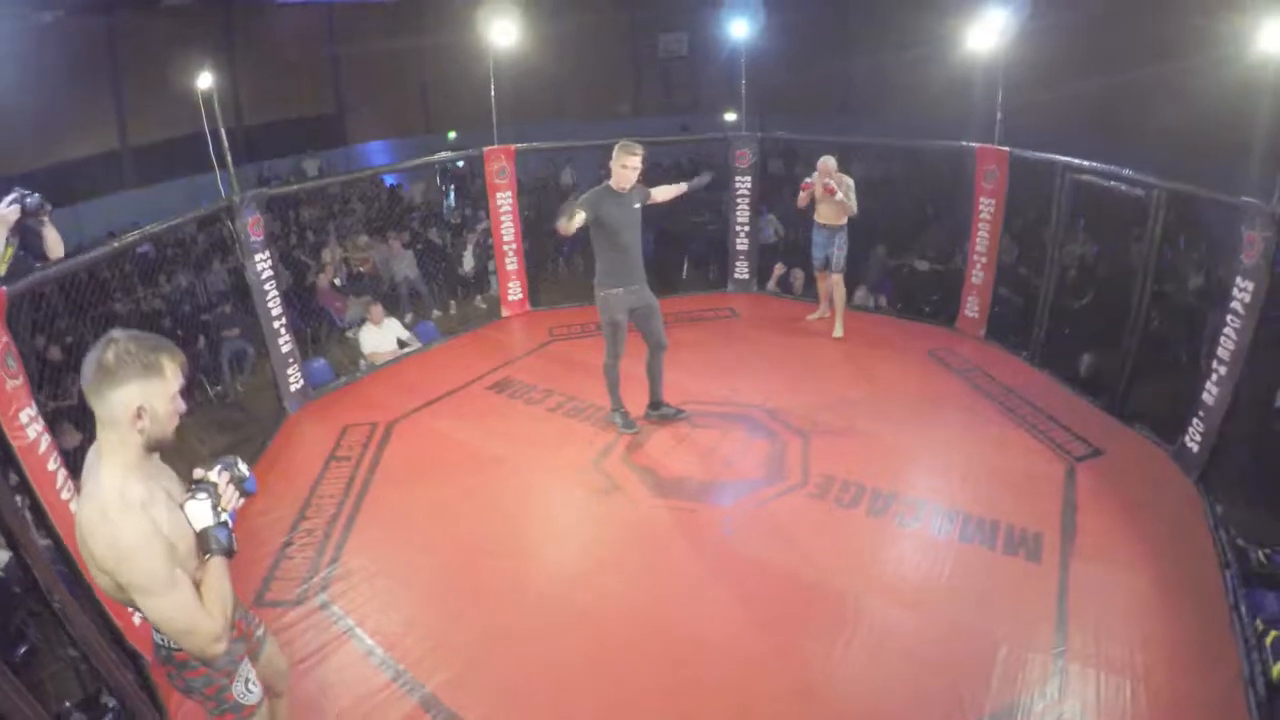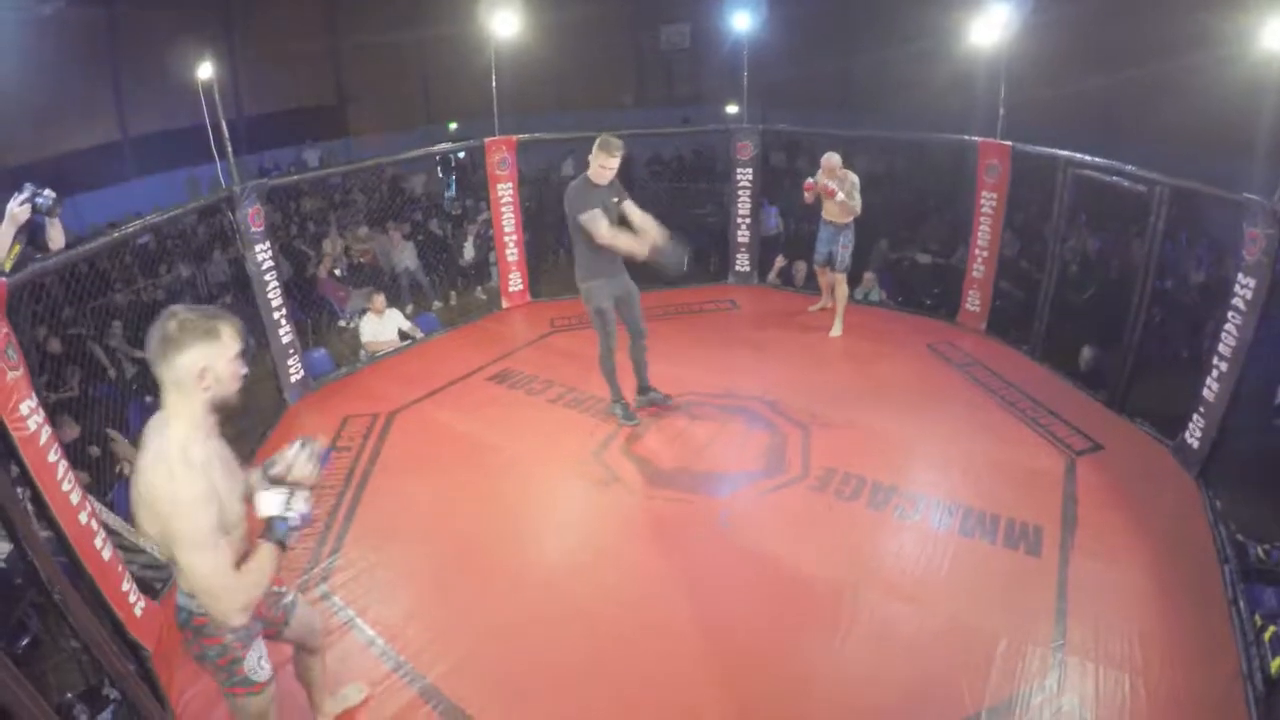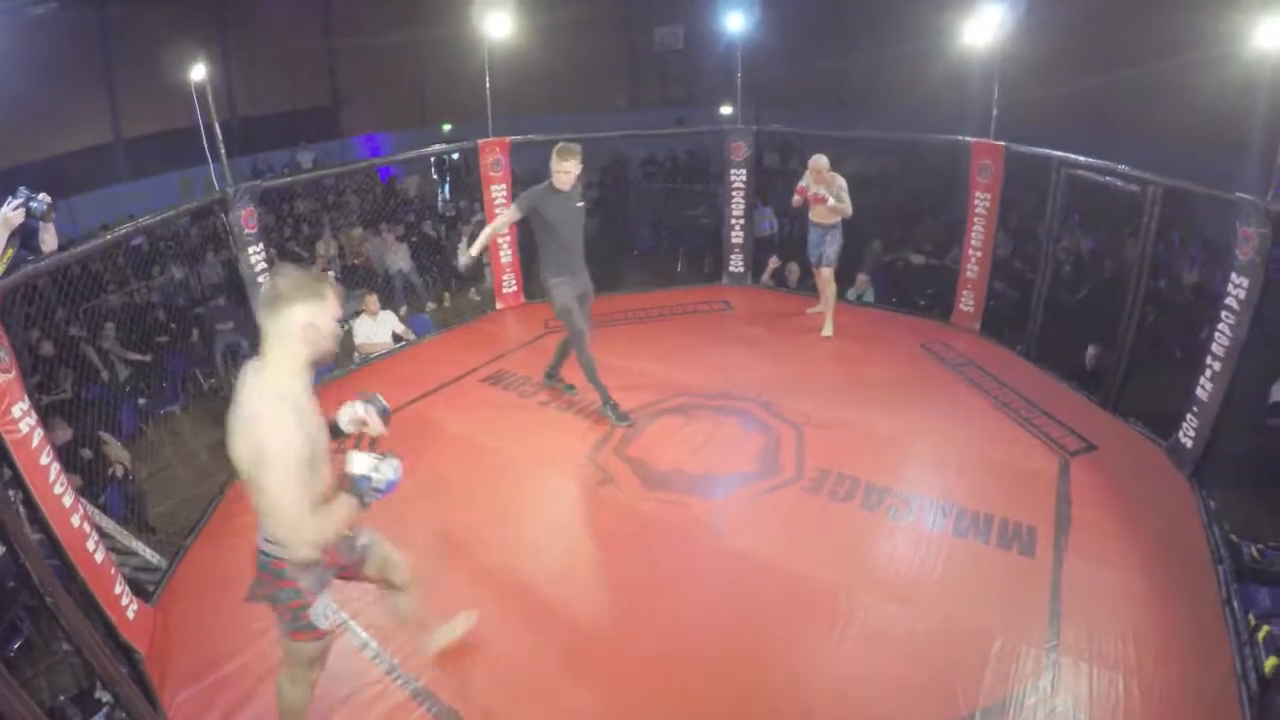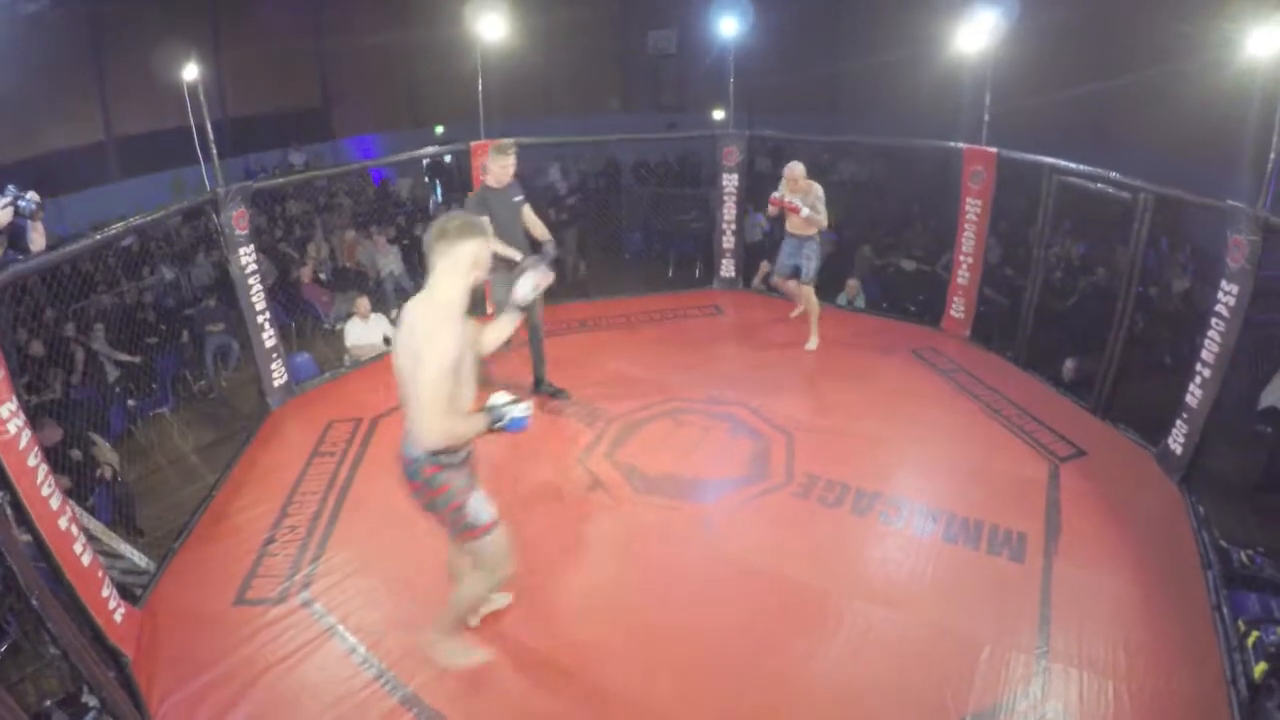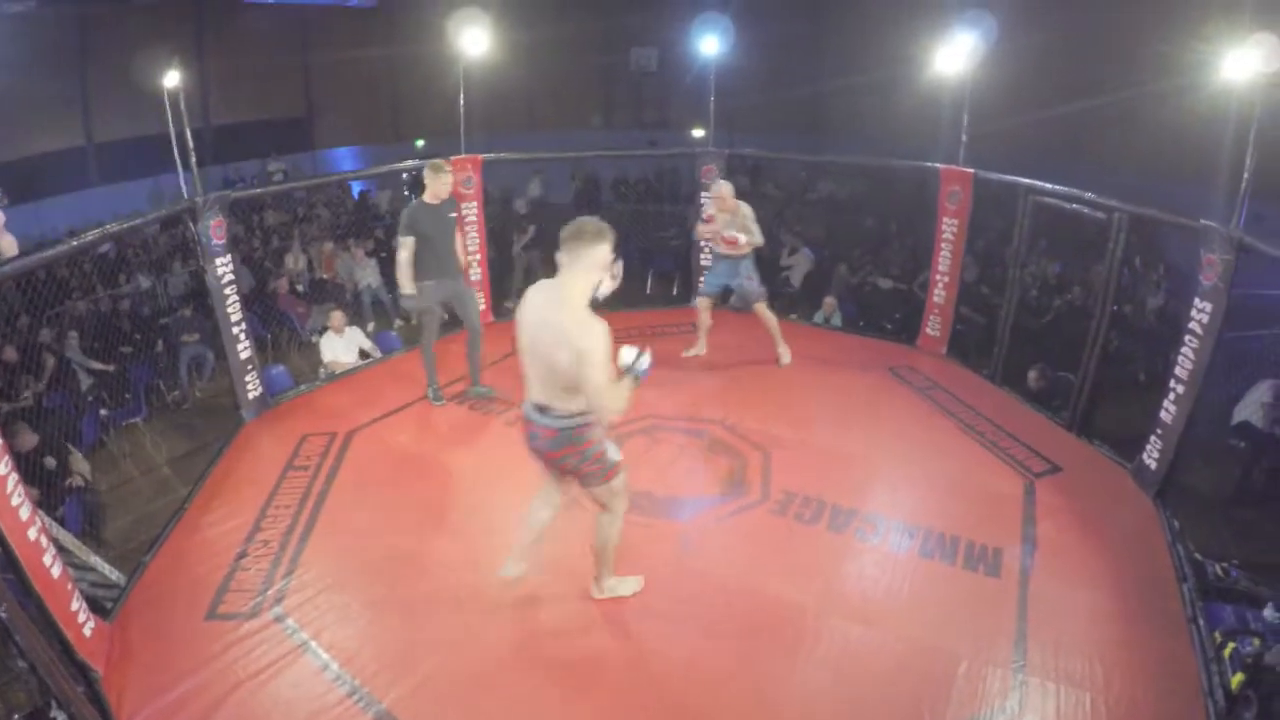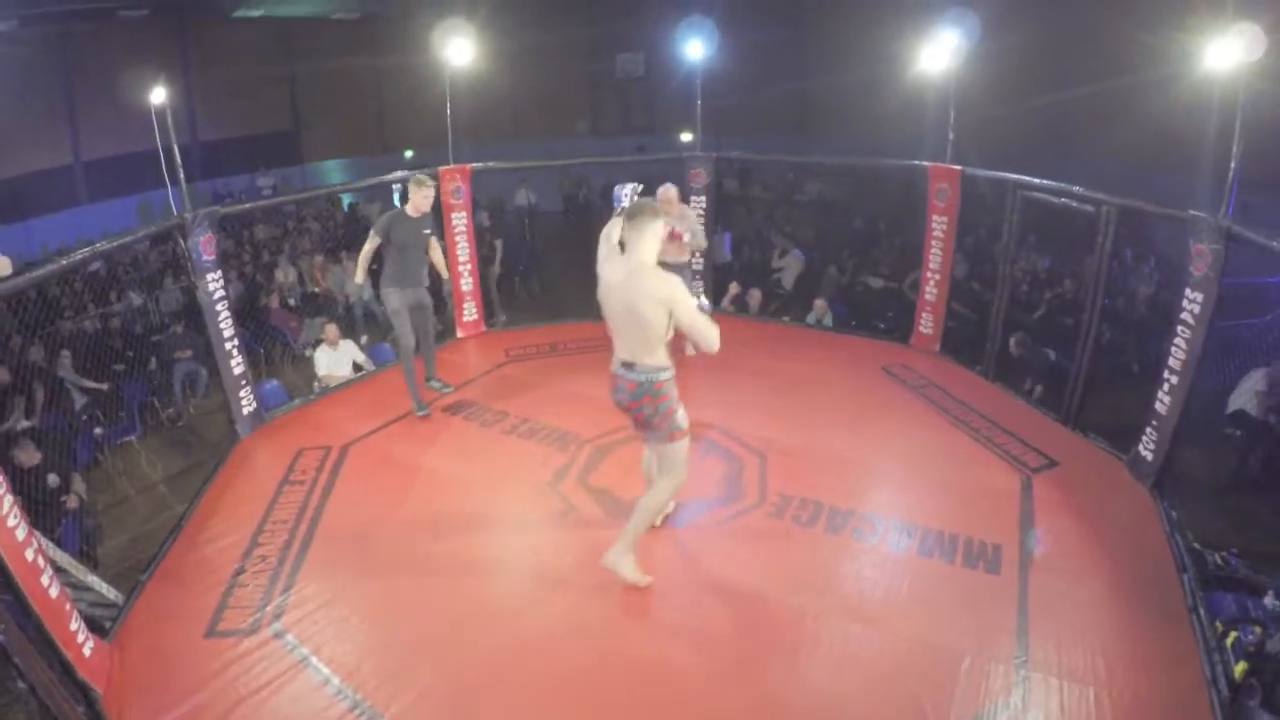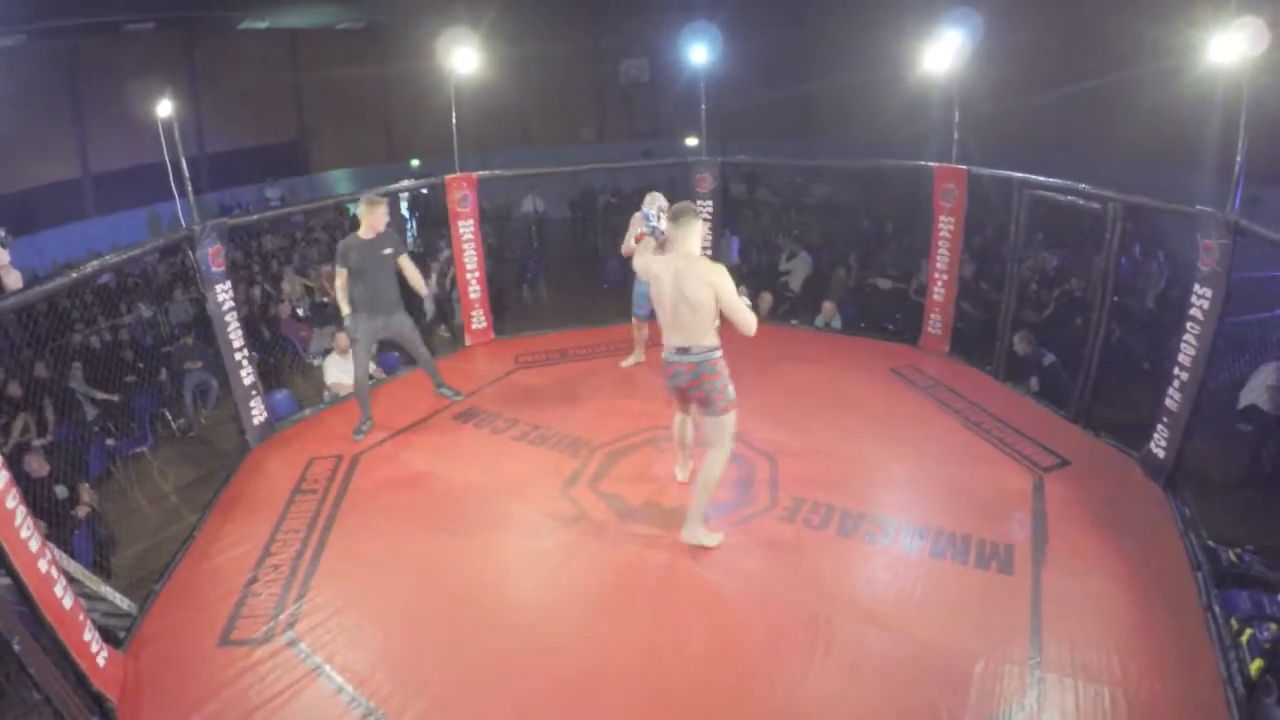
dt=0.4s
person 1, frame 1
left shoulder: (116, 452)
right shoulder: (123, 528)
right elbow: (211, 639)
left wrist: (205, 497)
right wrist: (216, 537)
left hip: (212, 613)
right hip: (200, 653)
left knee: (277, 679)
person 1, frame 2
left shoulder: (181, 424)
right shoulder: (180, 482)
right elbow: (232, 606)
left wrist: (274, 473)
right wrist: (277, 530)
left hip: (236, 589)
right hip: (220, 622)
left knee: (311, 630)
person 1, frame 3
left shoulder: (265, 372)
right shoulder: (273, 424)
right elbow: (302, 542)
left wrist: (337, 425)
right wrist: (360, 490)
left hip: (322, 542)
right hip: (294, 567)
left knee: (399, 567)
right knee: (304, 668)
left ankle: (427, 638)
person 1, frame 4
left shoulder: (431, 305)
right shoulder: (437, 329)
left elbow: (478, 344)
right elbow: (431, 431)
left wrist: (519, 303)
right wrist: (493, 417)
left hip: (445, 459)
right hip: (438, 470)
left knee: (469, 544)
right knee: (495, 562)
left ankle: (472, 608)
right ankle: (445, 637)
person 1, frame 5
left shoulder: (536, 293)
right shoulder: (590, 332)
right elbow: (607, 411)
left wrist: (596, 294)
right wrist: (631, 371)
left hip: (535, 424)
right hip: (574, 435)
left knee: (553, 491)
right knee: (615, 505)
left ankle: (517, 559)
right ankle: (603, 582)
person 1, frame 6
left shoulder: (609, 268)
right shoulder: (667, 285)
left elbow: (612, 246)
right elbow: (710, 344)
left wrist: (624, 214)
right wrist: (699, 311)
left hip: (621, 379)
right hip: (654, 386)
left knee: (654, 441)
right knee: (673, 475)
left ankle: (656, 507)
right ankle: (622, 551)
person 1, frame 7
left shoulder: (655, 268)
right shoulder: (712, 272)
left elbow: (638, 261)
right elbow: (748, 328)
left wrist: (649, 237)
right wrist: (742, 304)
left hip: (672, 364)
right hip: (707, 367)
left knee: (684, 411)
right knee: (719, 448)
left ankle: (683, 466)
right ankle: (694, 526)
person 2, frame 1
left shoulder: (635, 192)
right shoulder: (594, 199)
left elbow: (659, 193)
right elbow: (573, 223)
left wrist: (689, 185)
right wrist: (566, 221)
left hip: (640, 287)
right hip: (611, 291)
left knee: (658, 344)
right knee: (614, 354)
left ankle: (656, 405)
right ankle: (617, 410)
person 2, frame 2
left shoulder: (613, 186)
right shoulder: (577, 192)
left elbow: (636, 216)
right elbow: (604, 235)
left wrist: (658, 236)
right wrist: (644, 248)
left hip: (618, 274)
right hip: (594, 280)
left knee: (638, 332)
right knee: (608, 344)
left ankle: (644, 390)
right ankle: (617, 400)
person 2, frame 3
left shoulder: (577, 190)
right shoulder: (536, 196)
right elbow: (501, 222)
right wrist: (473, 252)
left hip: (581, 274)
right hip: (558, 280)
left knee: (576, 334)
right knee: (582, 338)
left ankle: (552, 373)
right ankle: (607, 401)
person 2, frame 4
left shoulder: (514, 187)
right shoulder: (477, 199)
left elbow: (529, 218)
left wrist: (547, 239)
right wrist: (518, 256)
right hip: (502, 273)
left knee: (536, 327)
left ankle: (540, 381)
person 2, frame 5
left shoulder: (451, 204)
right shoulder: (411, 213)
right elbow: (404, 255)
left wrist: (464, 268)
right wrist: (407, 291)
left hip: (456, 279)
right hip: (429, 283)
left knee: (476, 330)
right knee: (430, 338)
left ankle: (476, 384)
right ankle: (432, 386)
person 2, frame 6
left shoulder: (427, 218)
right shoulder: (391, 220)
left elbow: (434, 248)
right elbow: (369, 248)
left wrist: (445, 277)
right wrist: (359, 280)
left hip: (418, 288)
right hip: (394, 290)
left knee: (428, 338)
right knee: (408, 343)
left ankle: (430, 378)
right ankle: (415, 398)
person 2, frame 7
left shoulder: (390, 238)
right shoulder: (347, 246)
left elbow: (408, 268)
right elbow: (340, 282)
left wrist: (425, 295)
right wrist: (347, 314)
left hip: (395, 313)
right hip: (365, 318)
left knee: (423, 354)
right knee: (360, 374)
left ankle: (440, 386)
right ankle: (365, 418)
